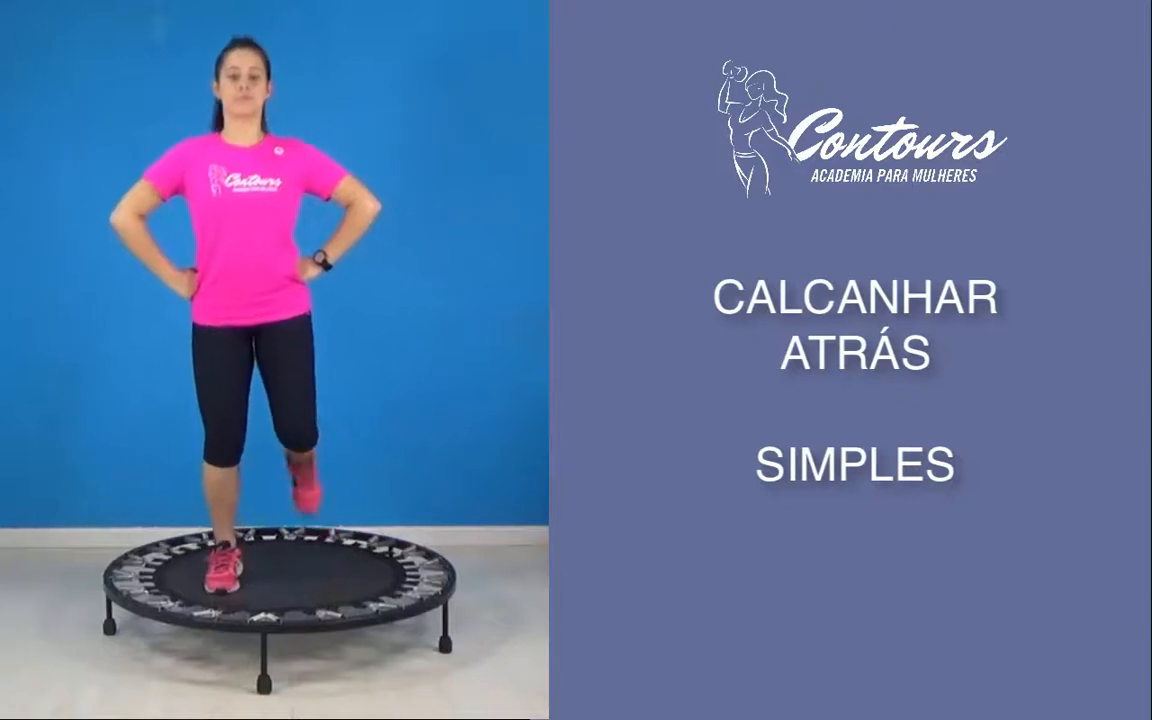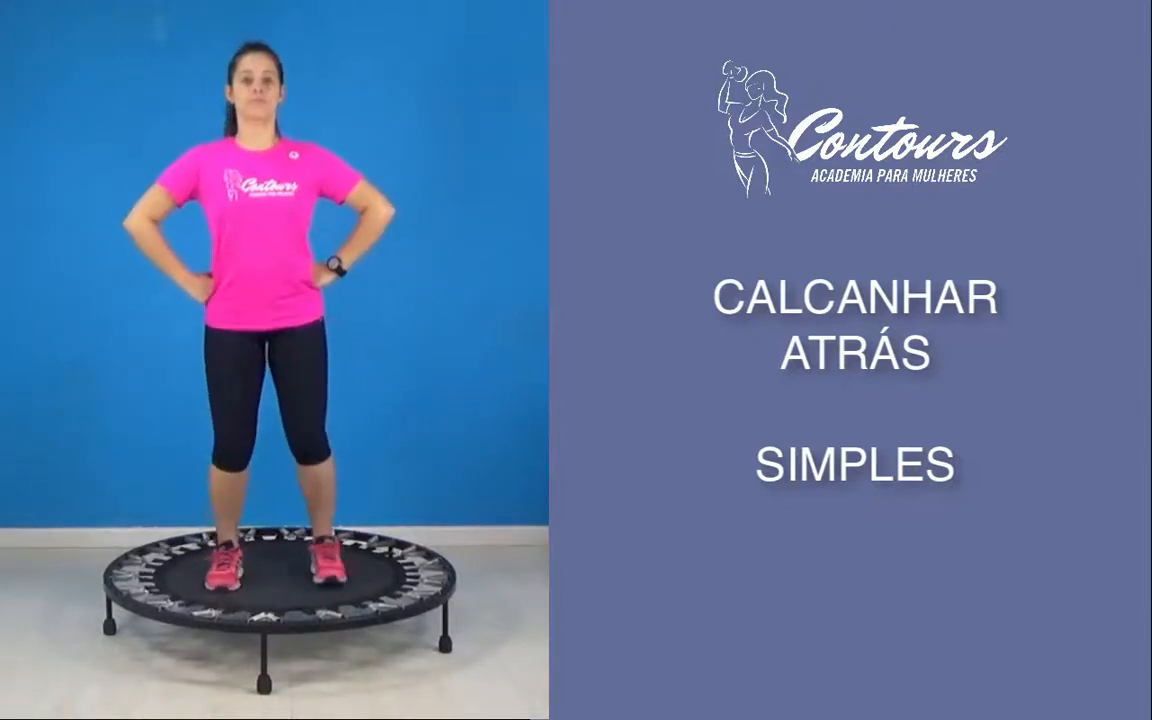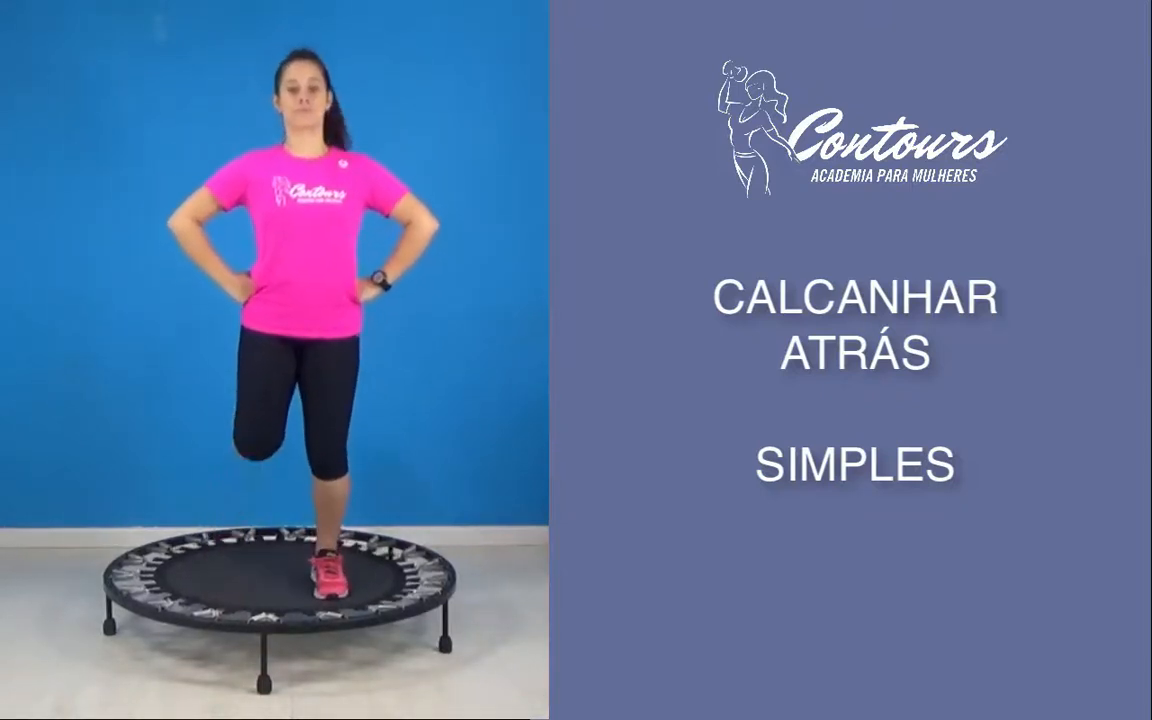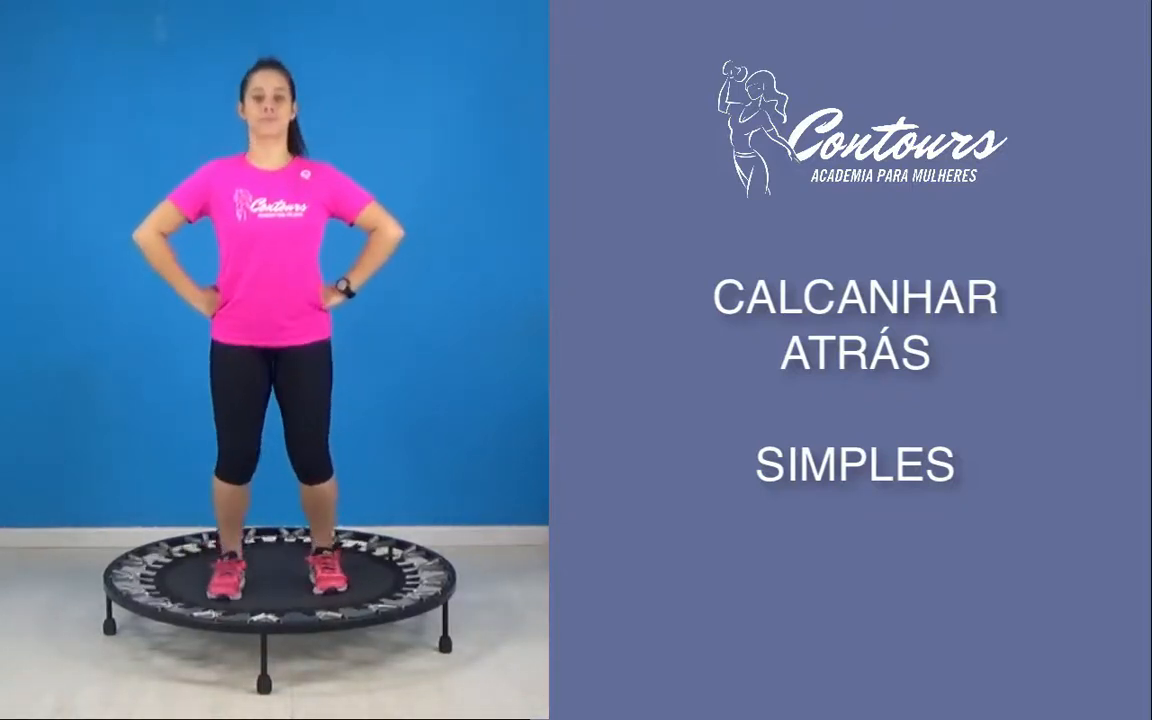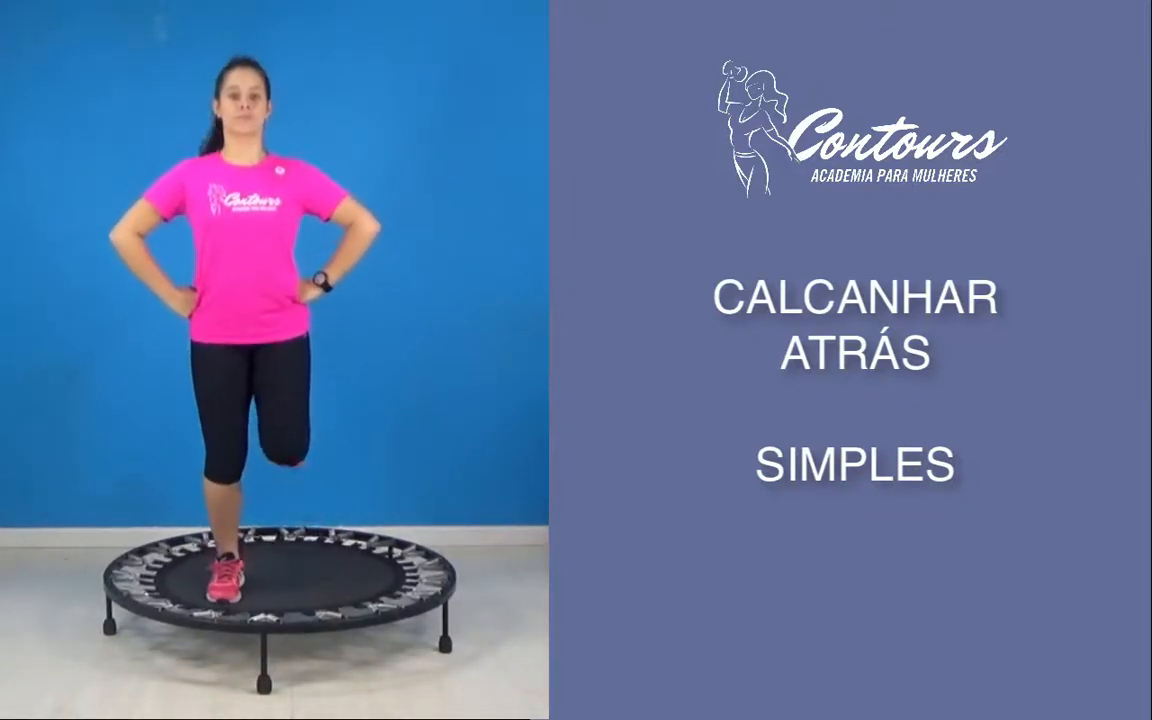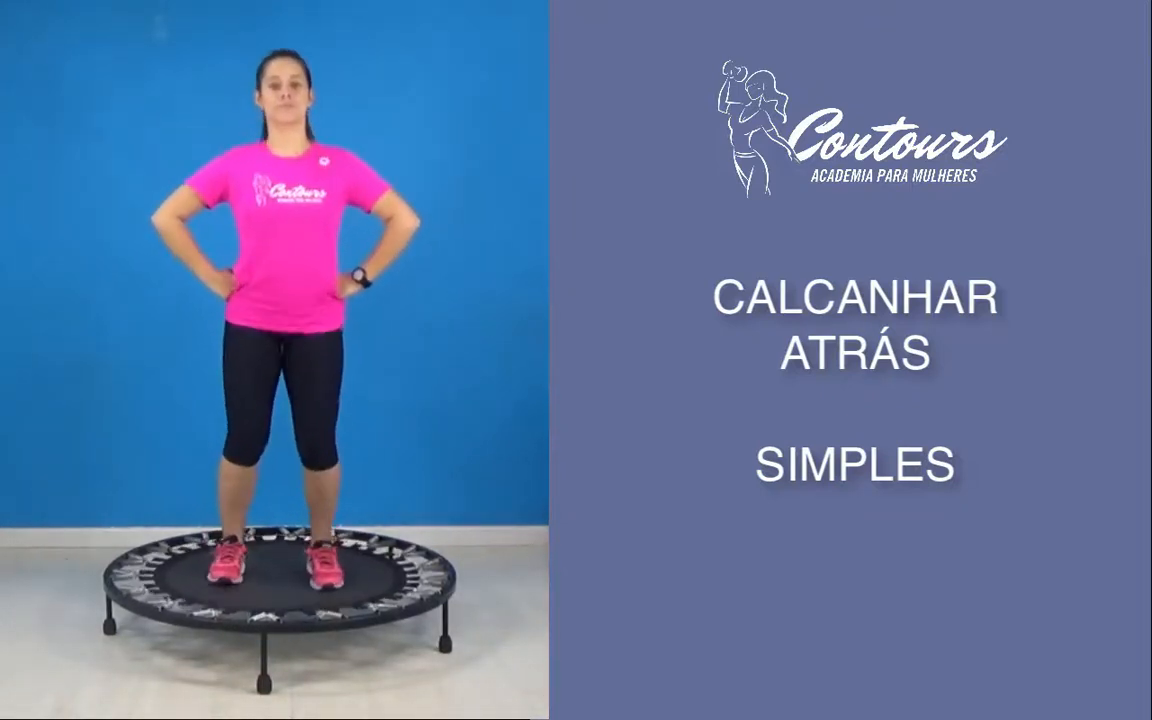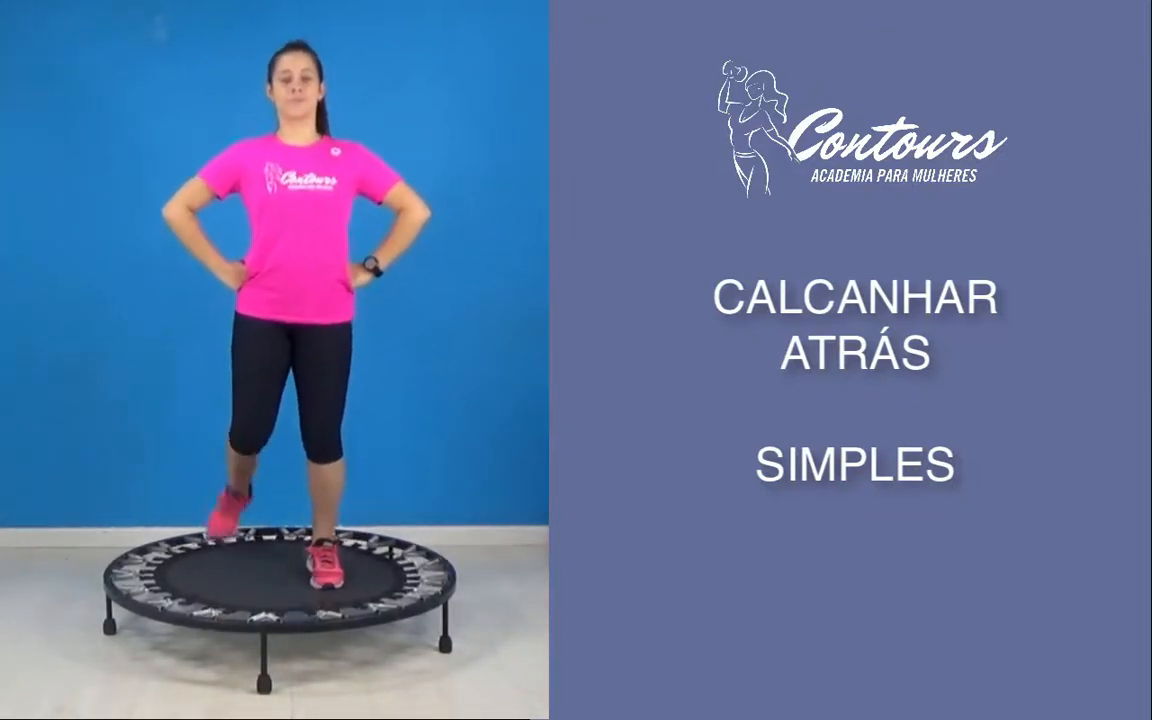
dt=0.5s
person 1, frame 1
left shoulder: (296, 157)
right shoulder: (189, 156)
left elbow: (365, 204)
right elbow: (125, 216)
left wrist: (321, 261)
right wrist: (174, 277)
left hip: (286, 315)
right hip: (216, 321)
left knee: (297, 430)
right knee: (222, 440)
left ankle: (298, 467)
right ankle: (224, 549)
person 1, frame 2
left shoulder: (311, 160)
right shoulder: (204, 160)
left elbow: (379, 210)
right elbow: (139, 221)
left wrist: (335, 267)
right wrist: (190, 281)
left hip: (299, 323)
right hip: (230, 325)
left knee: (309, 440)
right knee: (232, 444)
left ankle: (325, 543)
right ankle: (227, 549)
person 1, frame 3
left shoulder: (359, 170)
right shoulder: (252, 167)
left elbow: (423, 224)
right elbow: (183, 221)
left wrist: (380, 281)
right wrist: (229, 281)
left hip: (335, 333)
right hip: (266, 329)
left knee: (328, 452)
right knee: (255, 442)
left ankle: (328, 555)
right ankle: (254, 423)
person 1, frame 4
left shoulder: (322, 180)
right shoulder: (214, 177)
left elbow: (389, 232)
right elbow: (149, 235)
left wrist: (343, 288)
right wrist: (197, 295)
left hip: (306, 341)
right hip: (235, 342)
left knee: (311, 457)
right knee: (236, 458)
left ankle: (324, 553)
right ankle: (229, 556)
person 1, frame 5
left shoulder: (296, 176)
right shoulder: (190, 176)
left elbow: (365, 225)
right elbow: (125, 234)
left wrist: (321, 282)
right wrist: (173, 295)
left hip: (284, 335)
right hip: (215, 338)
left knee: (286, 448)
right knee: (224, 456)
left ankle: (282, 428)
right ankle: (227, 559)
person 1, frame 6
left shoulder: (340, 166)
right shoulder: (235, 164)
left elbow: (405, 221)
right elbow: (166, 218)
left wrist: (359, 279)
right wrist: (213, 278)
left hip: (319, 327)
right hip: (250, 325)
left knee: (318, 444)
right knee: (245, 440)
left ankle: (322, 545)
right ankle: (231, 544)
person 1, frame 7
left shoulder: (351, 158)
right shoulder: (245, 156)
left elbow: (415, 211)
right elbow: (177, 209)
left wrist: (370, 268)
right wrist: (224, 269)
left hip: (329, 319)
right hip: (260, 315)
left knee: (323, 437)
right knee: (249, 430)
left ankle: (324, 545)
right ankle: (237, 489)
